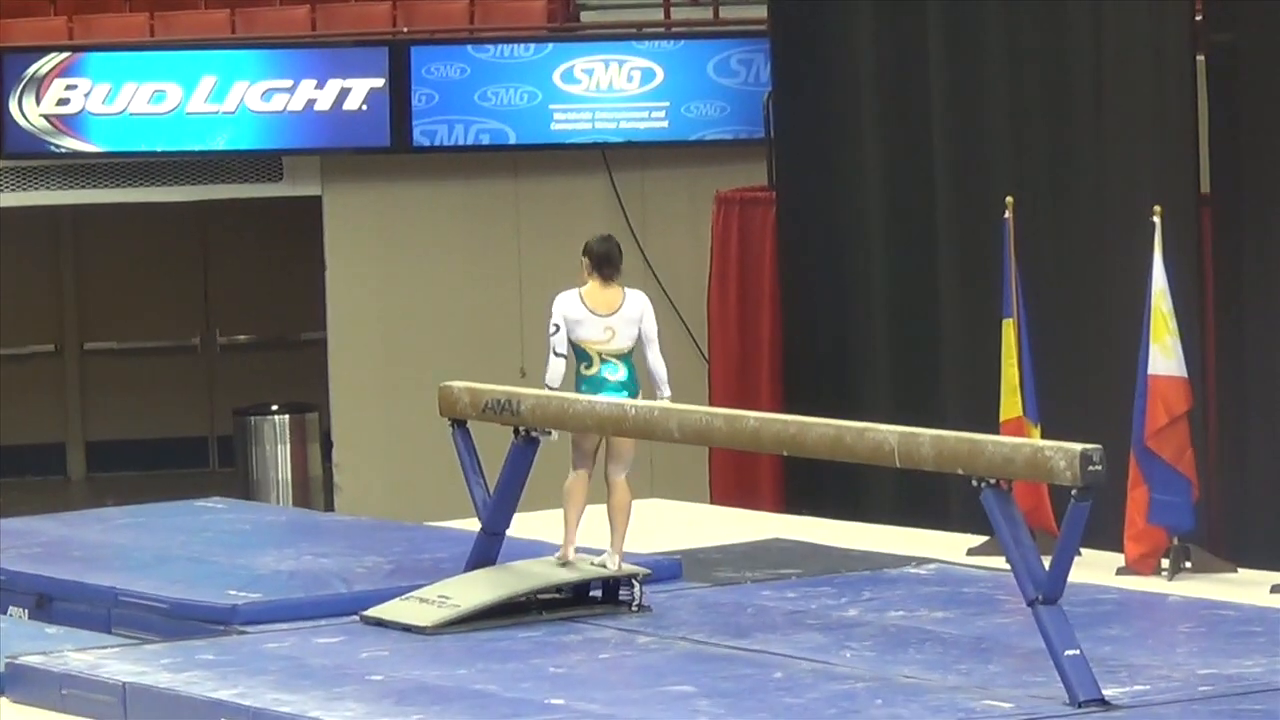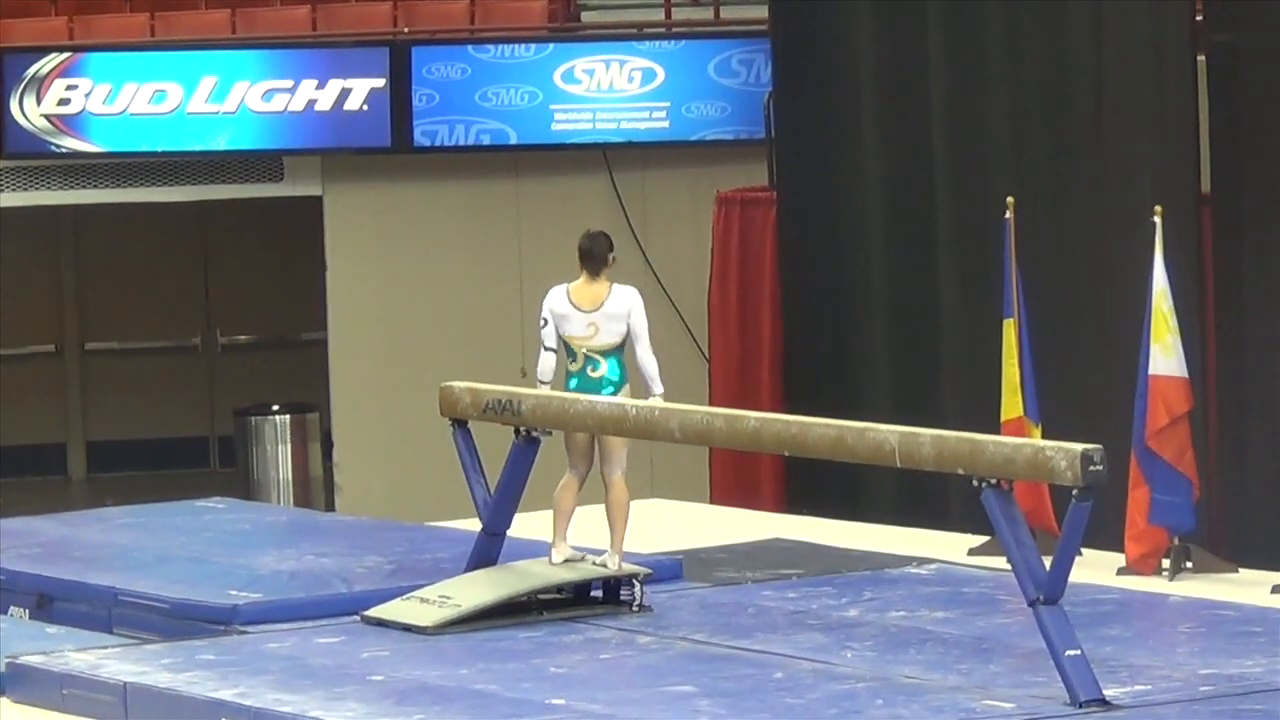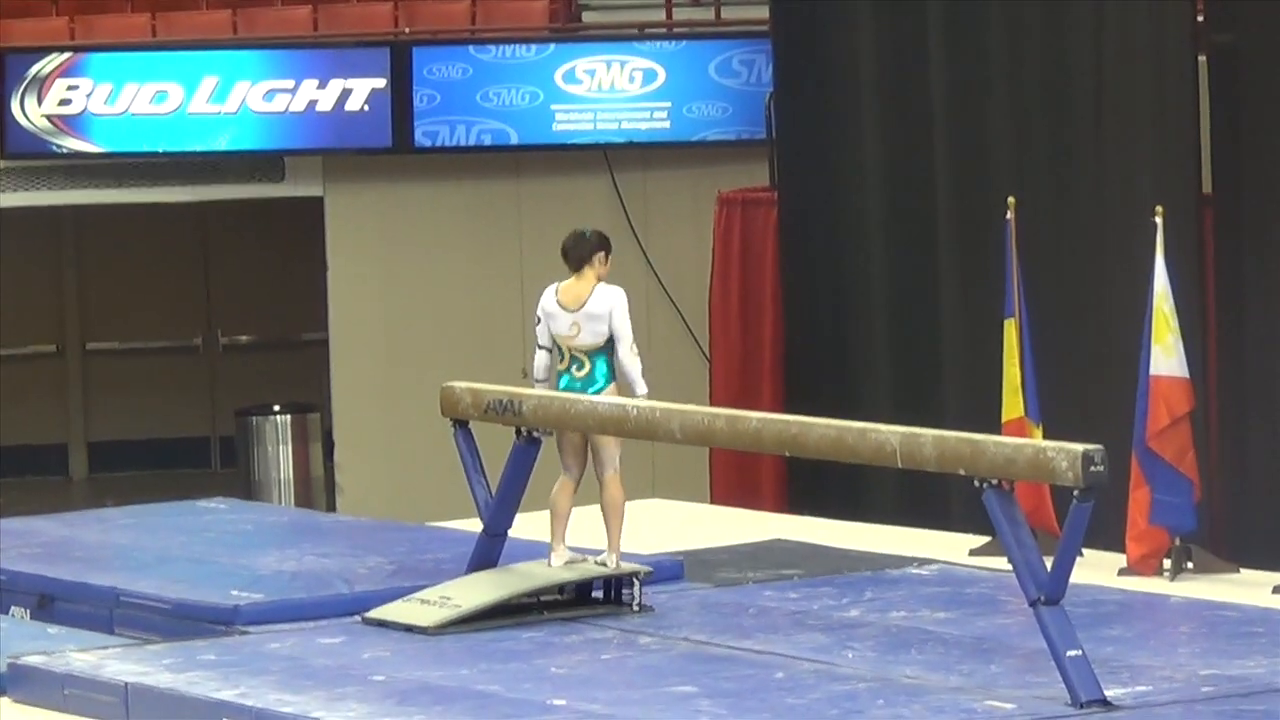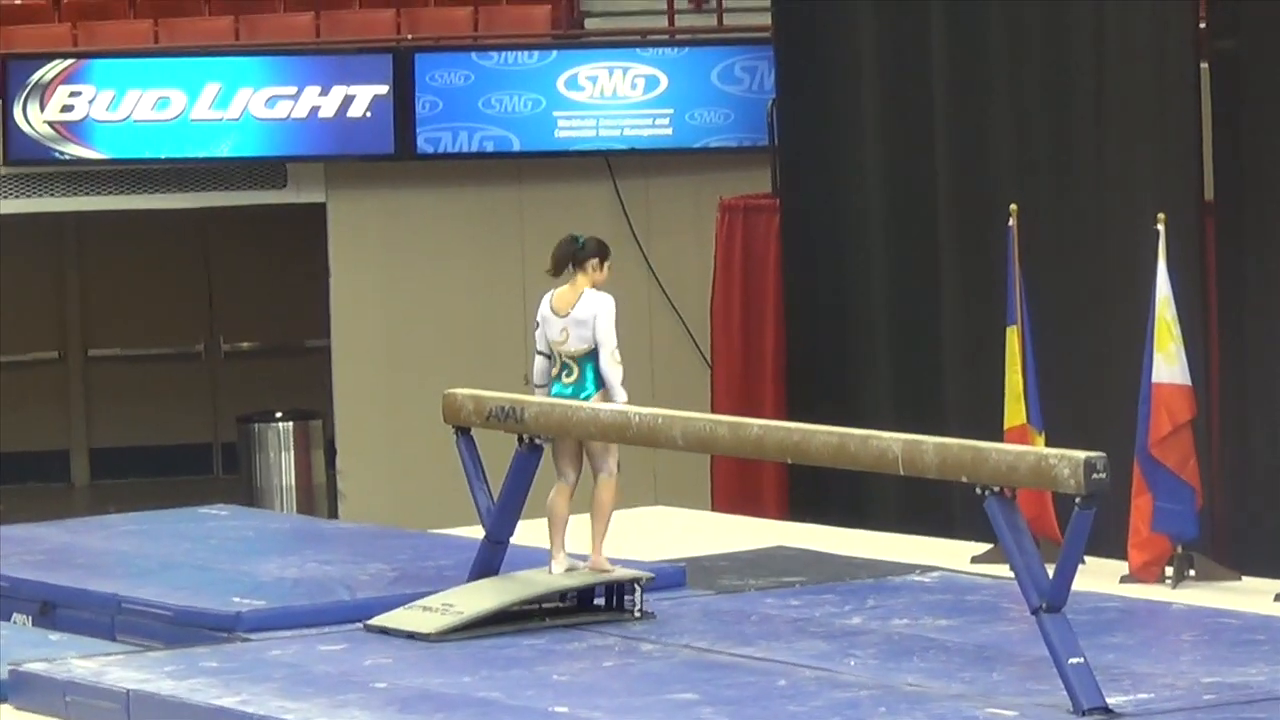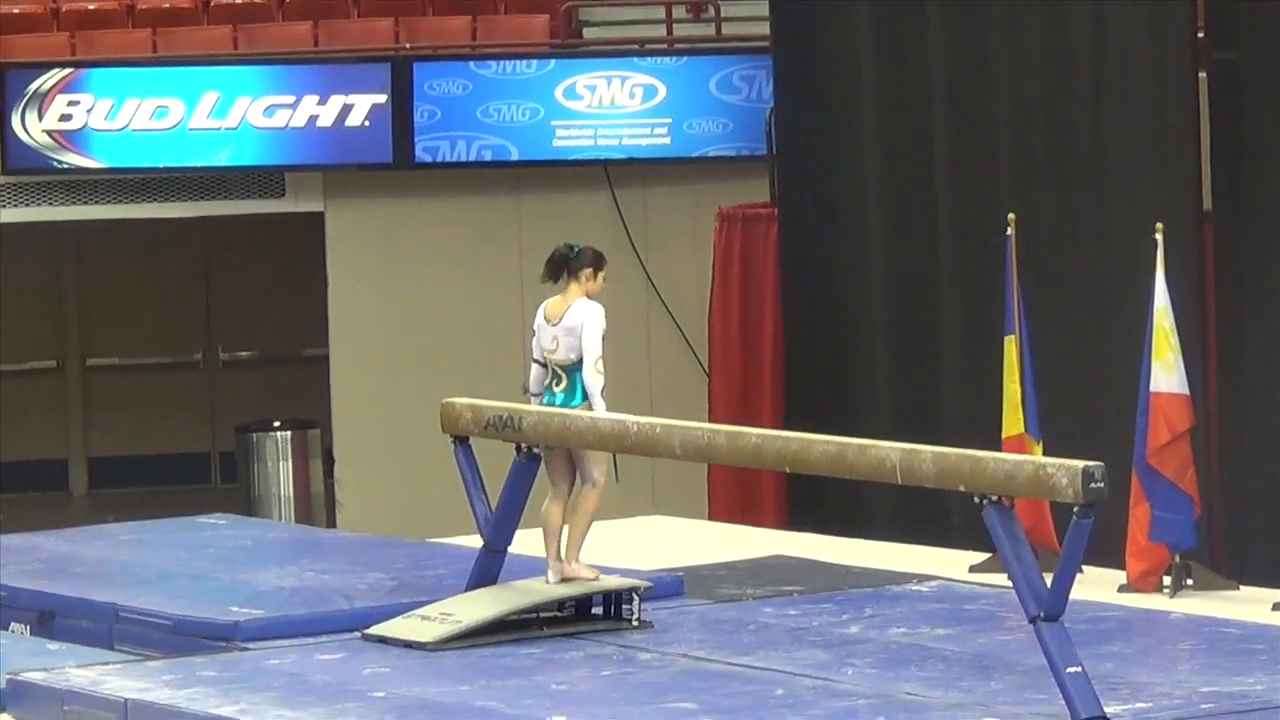
dt=0.1s
person 1, frame 1
left shoulder: (565, 302)
right shoulder: (638, 301)
left elbow: (557, 357)
right elbow: (653, 352)
right wrist: (664, 394)
left hip: (590, 394)
right hip: (627, 393)
left knee: (580, 470)
right knee: (618, 476)
left ankle: (568, 544)
right ankle: (615, 554)
person 1, frame 2
left shoulder: (556, 297)
right shoulder: (627, 296)
left elbow: (548, 352)
right elbow: (643, 348)
right wrist: (656, 392)
left hip: (577, 390)
right hip: (614, 389)
left knee: (576, 472)
right knee: (615, 474)
left ankle: (559, 545)
right ankle: (615, 553)
person 1, frame 3
left shoulder: (550, 295)
right shoulder: (612, 296)
left elbow: (543, 351)
right elbow: (625, 349)
left wrist: (541, 394)
right wrist: (640, 392)
left hip: (565, 389)
right hip: (601, 389)
left knee: (570, 473)
right knee: (608, 472)
left ankle: (558, 548)
right ankle: (613, 552)
person 1, frame 4
left shoulder: (548, 301)
right shoulder: (600, 302)
left elbow: (541, 357)
right elbow: (608, 356)
left wrist: (540, 399)
right wrist: (621, 400)
left hip: (558, 396)
right hip: (591, 396)
left knee: (565, 479)
right knee: (606, 473)
left ankle: (558, 556)
right ankle: (597, 552)
person 1, frame 5
left shoulder: (544, 309)
right shoulder: (591, 310)
left elbow: (537, 366)
right elbow: (592, 366)
left wrist: (536, 408)
right wrist: (600, 411)
left hip: (551, 404)
right hip: (577, 405)
left knee: (559, 490)
right knee: (593, 482)
left ankle: (554, 565)
right ankle: (571, 562)
